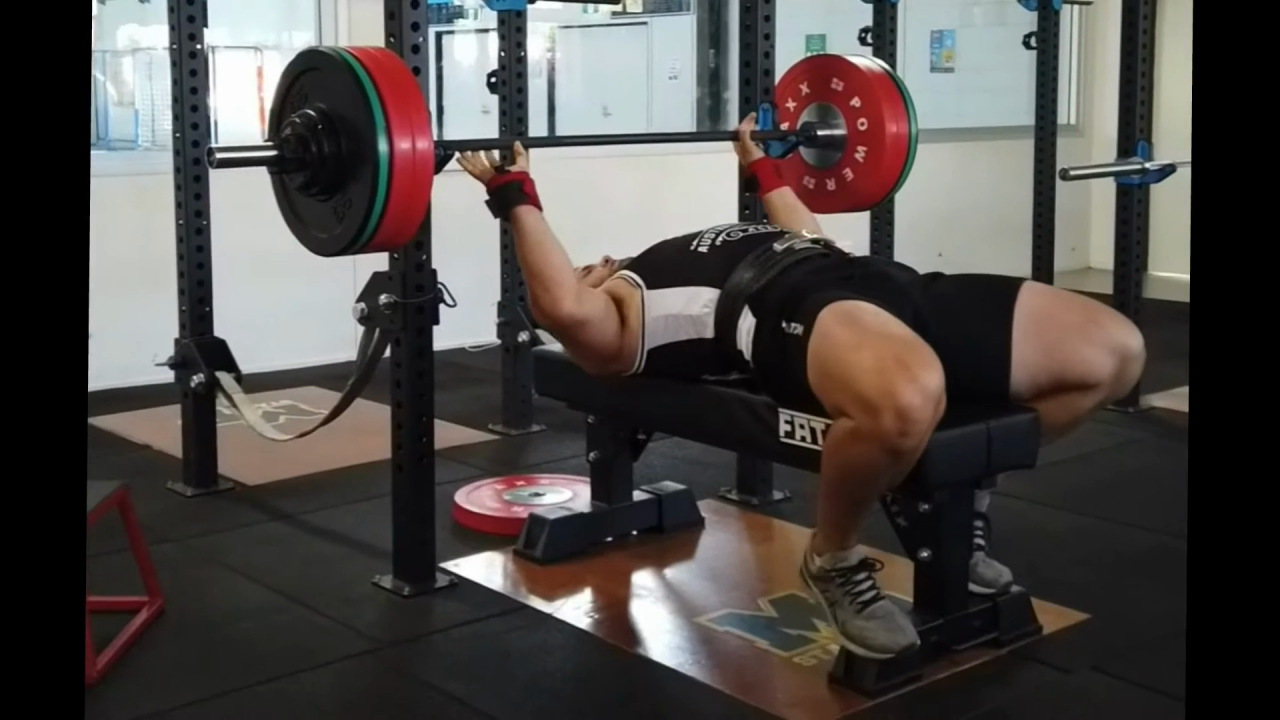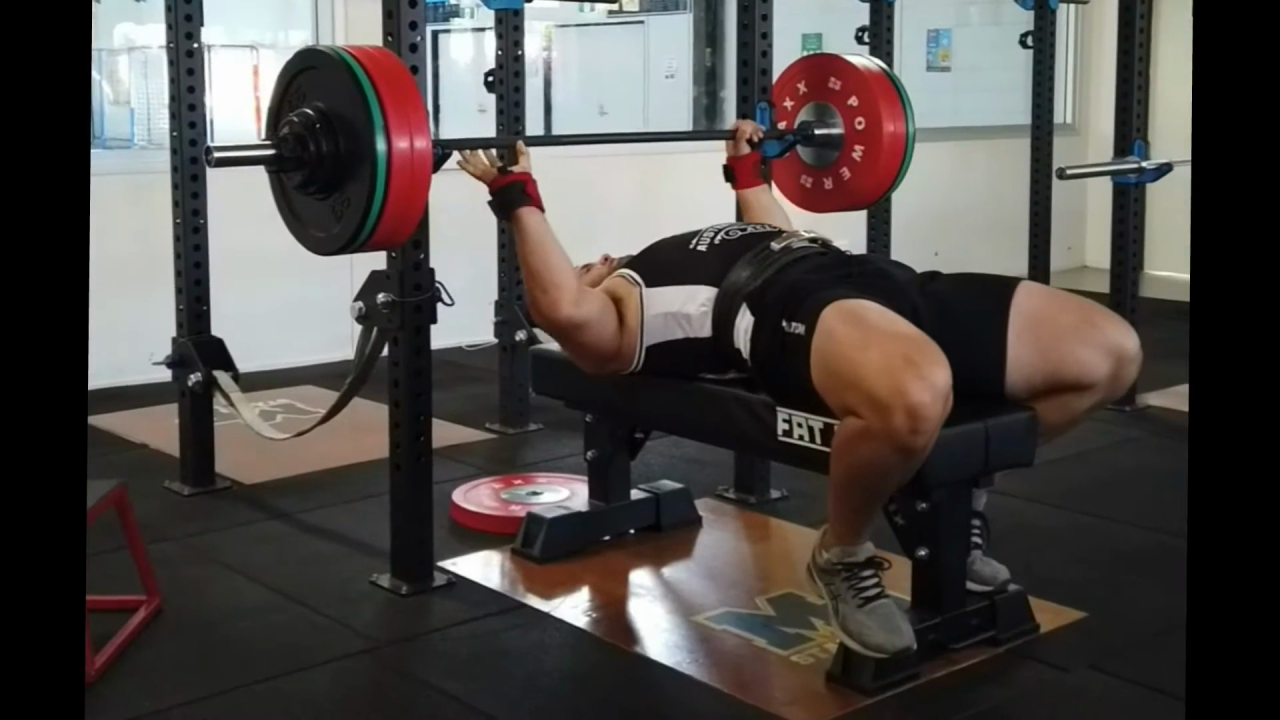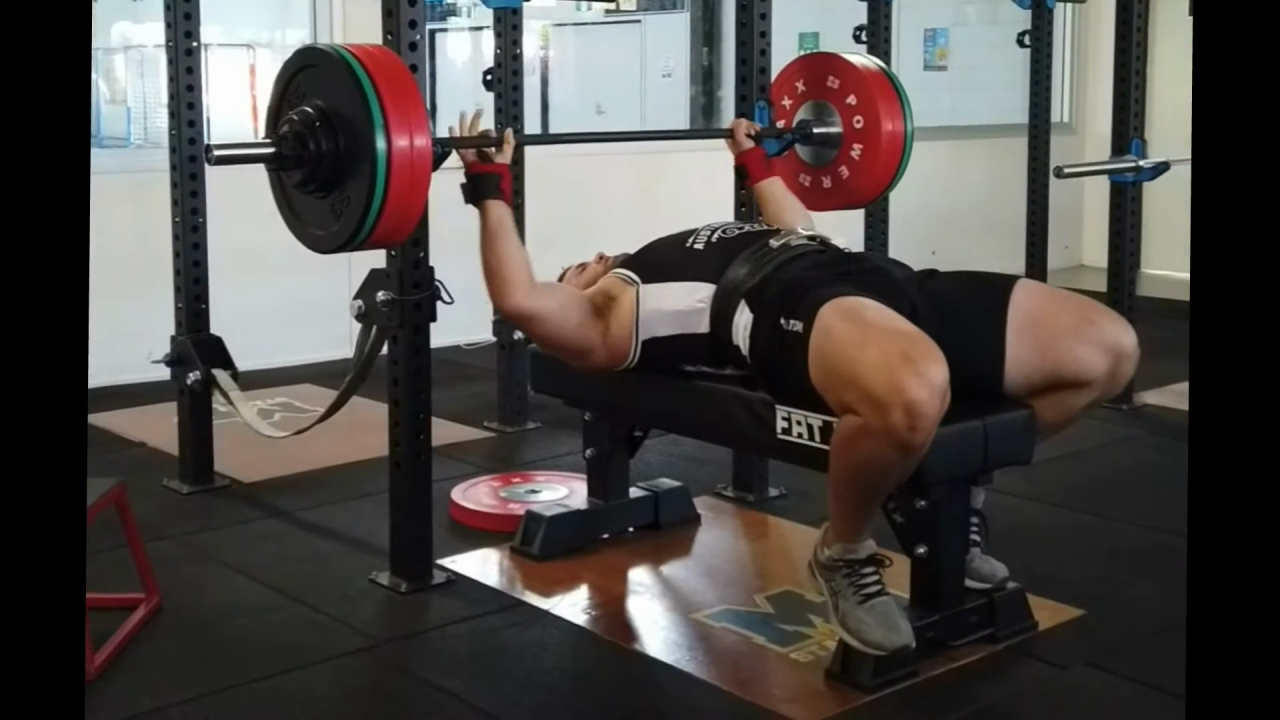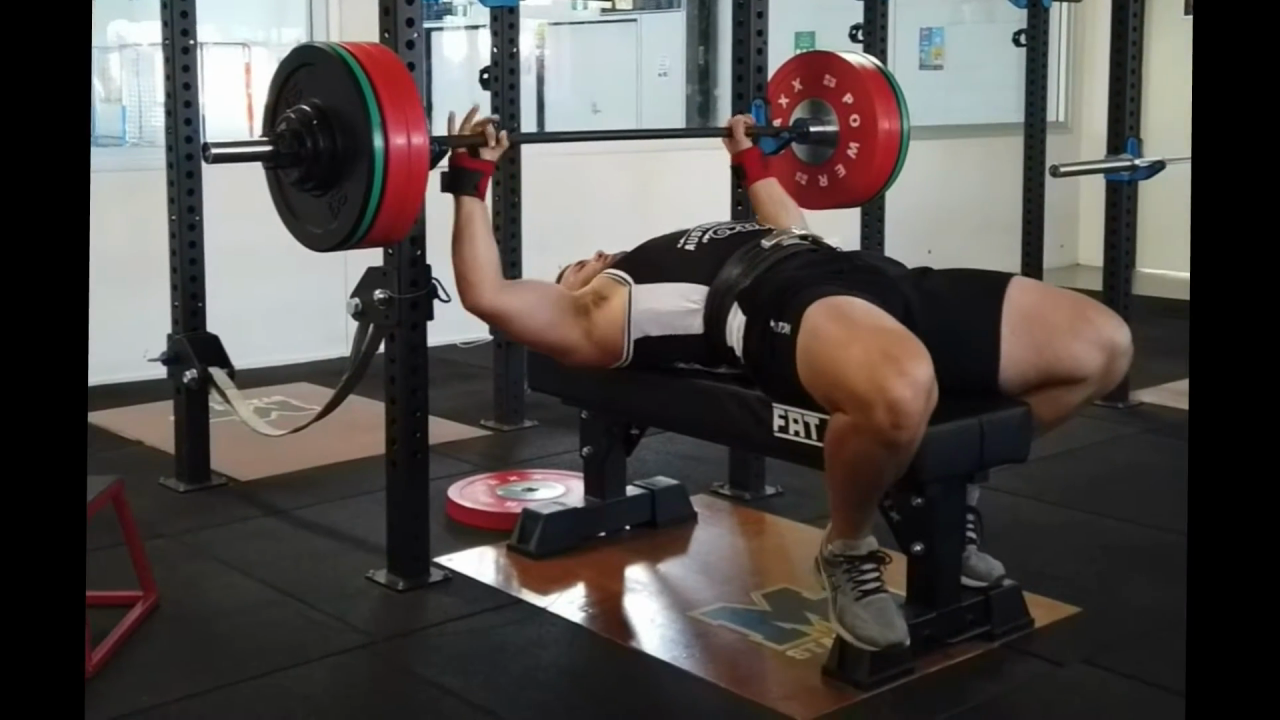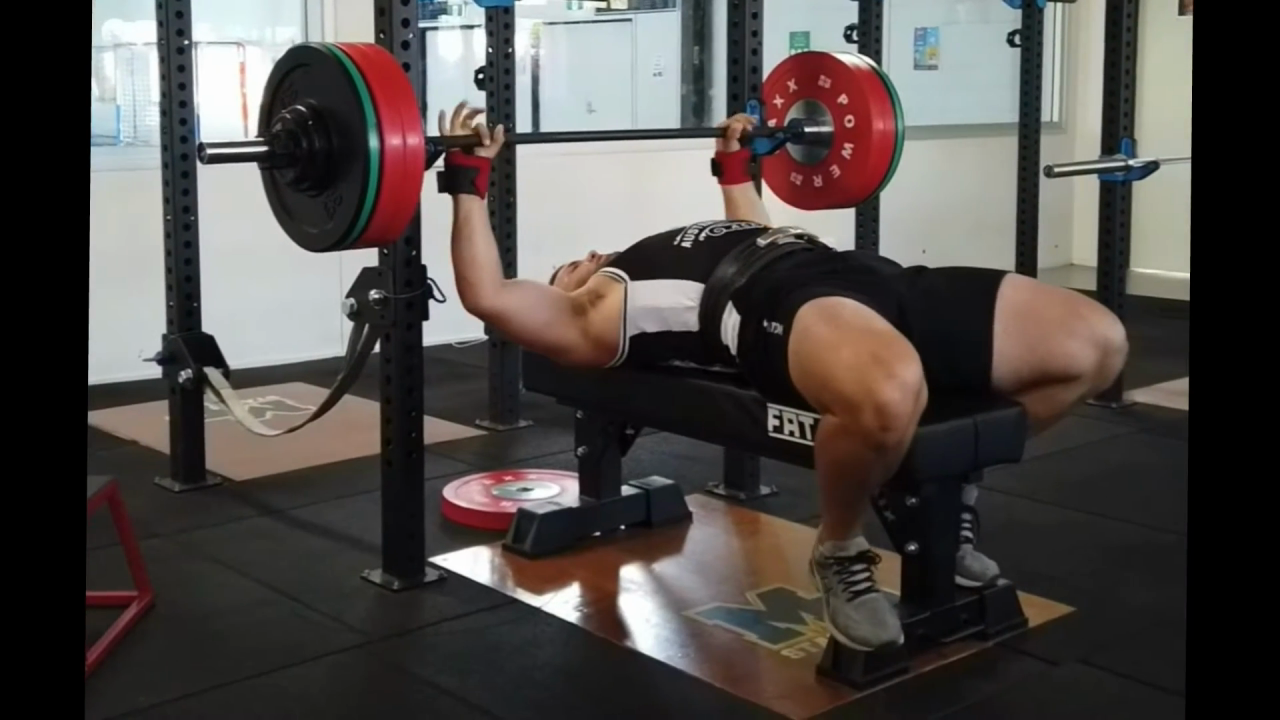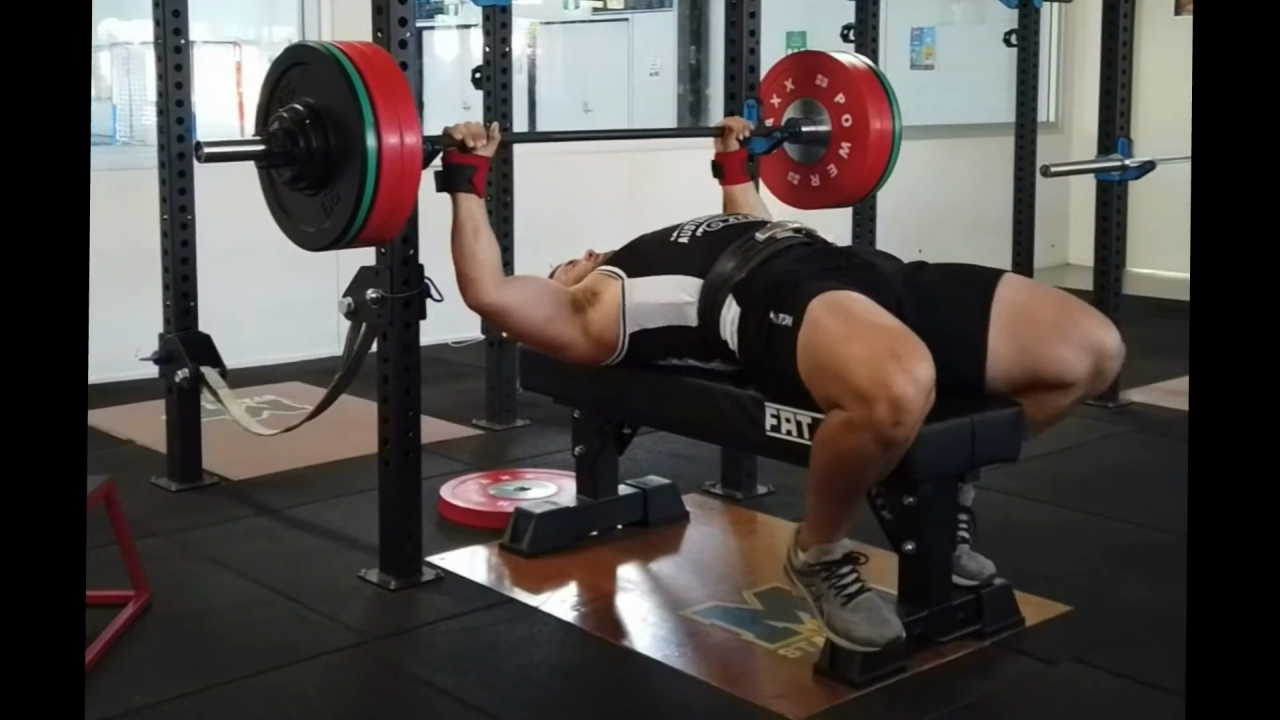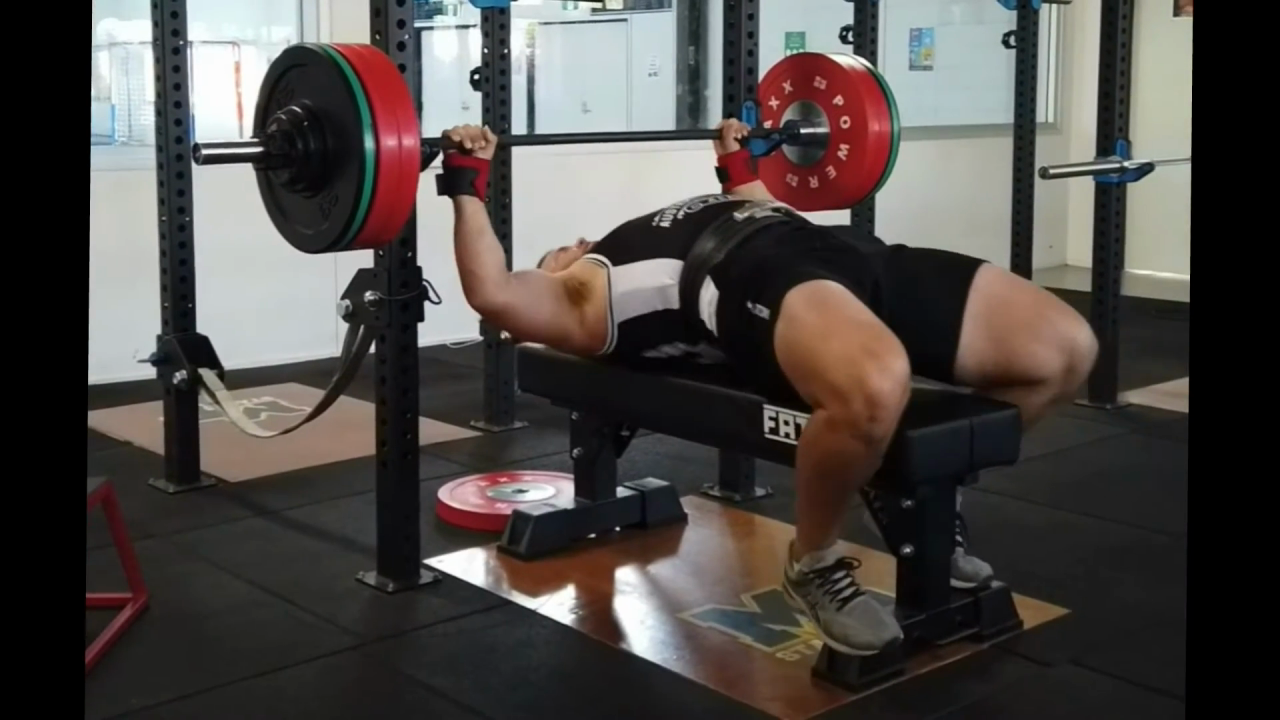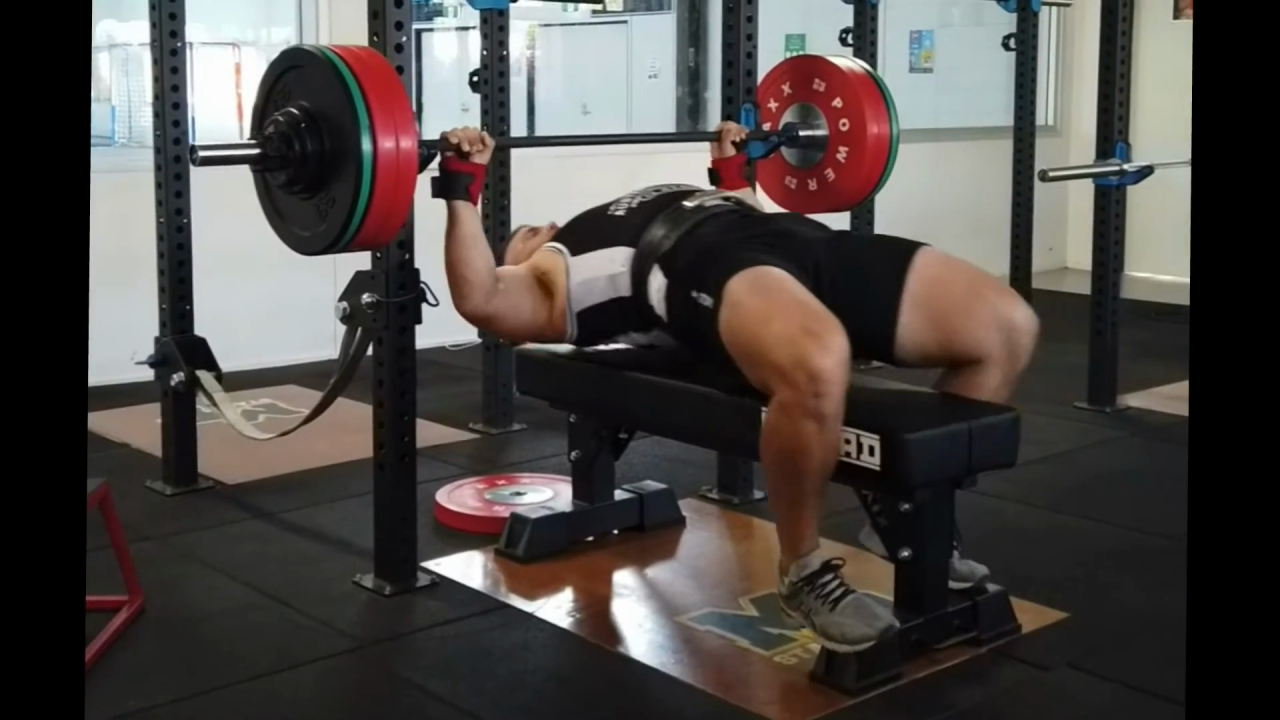
dt=0.2s
person 1, frame 1
left shoulder: (679, 272)
right shoulder: (611, 324)
left elbow: (806, 241)
right elbow: (562, 307)
left wrist: (760, 164)
right wrist: (513, 194)
left knee: (1114, 350)
right knee: (907, 399)
right ankle: (834, 560)
person 1, frame 2
left shoulder: (670, 275)
right shoulder: (609, 327)
left elbow: (775, 240)
right elbow: (563, 311)
left wrist: (743, 165)
right wrist: (516, 195)
left knee: (1111, 353)
right knee: (915, 398)
right ankle: (842, 557)
person 1, frame 3
left shoulder: (664, 275)
right shoulder: (599, 325)
left elbow: (795, 234)
right elbow: (518, 297)
left wrist: (753, 159)
right wrist: (489, 186)
left knee: (1108, 349)
right knee: (914, 395)
right ankle: (845, 553)
person 1, frame 4
left shoulder: (659, 272)
right shoulder: (590, 322)
left elbow: (790, 236)
right elbow: (488, 295)
left wrist: (750, 160)
right wrist: (470, 179)
left knee: (1102, 345)
right knee: (899, 392)
right ankle: (848, 550)
person 1, frame 5
left shoulder: (648, 271)
right shoulder: (588, 320)
left elbow: (754, 242)
right elbow: (486, 296)
left wrist: (733, 162)
right wrist: (467, 178)
left knee: (1097, 343)
right knee: (889, 395)
right ankle: (839, 552)
person 1, frame 6
left shoulder: (646, 274)
right shoulder: (586, 315)
left elbow: (751, 239)
right elbow: (488, 291)
left wrist: (732, 164)
right wrist: (466, 179)
left knee: (1091, 350)
right knee: (900, 388)
right ankle: (819, 555)
person 1, frame 7
left shoulder: (639, 260)
right shoulder: (579, 304)
left elbow: (757, 230)
right elbow: (492, 293)
left wrist: (736, 164)
right wrist: (465, 183)
left knee: (1065, 347)
right knee: (874, 386)
right ankle: (814, 563)
person 1, frame 8
left shoulder: (613, 242)
right shoulder: (545, 290)
right elbow: (479, 299)
left wrist: (730, 169)
right wrist: (461, 188)
left knee: (1005, 325)
right knee: (817, 364)
right ankle: (804, 572)
